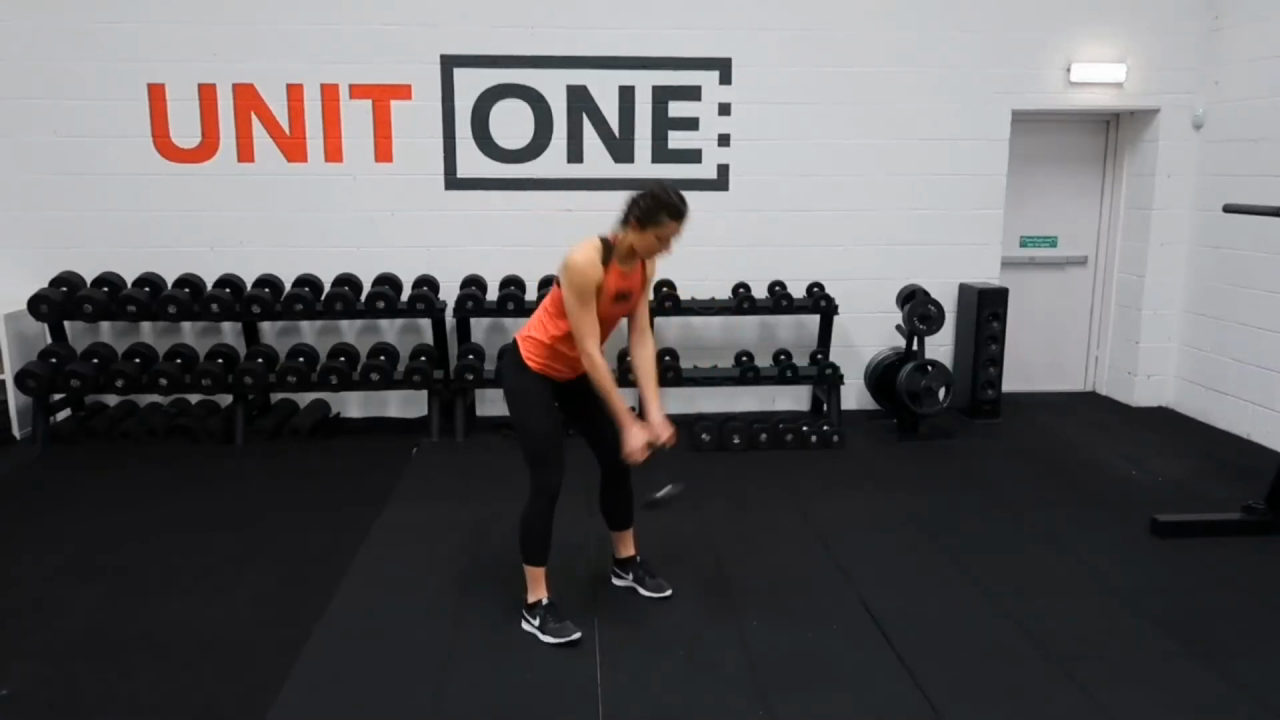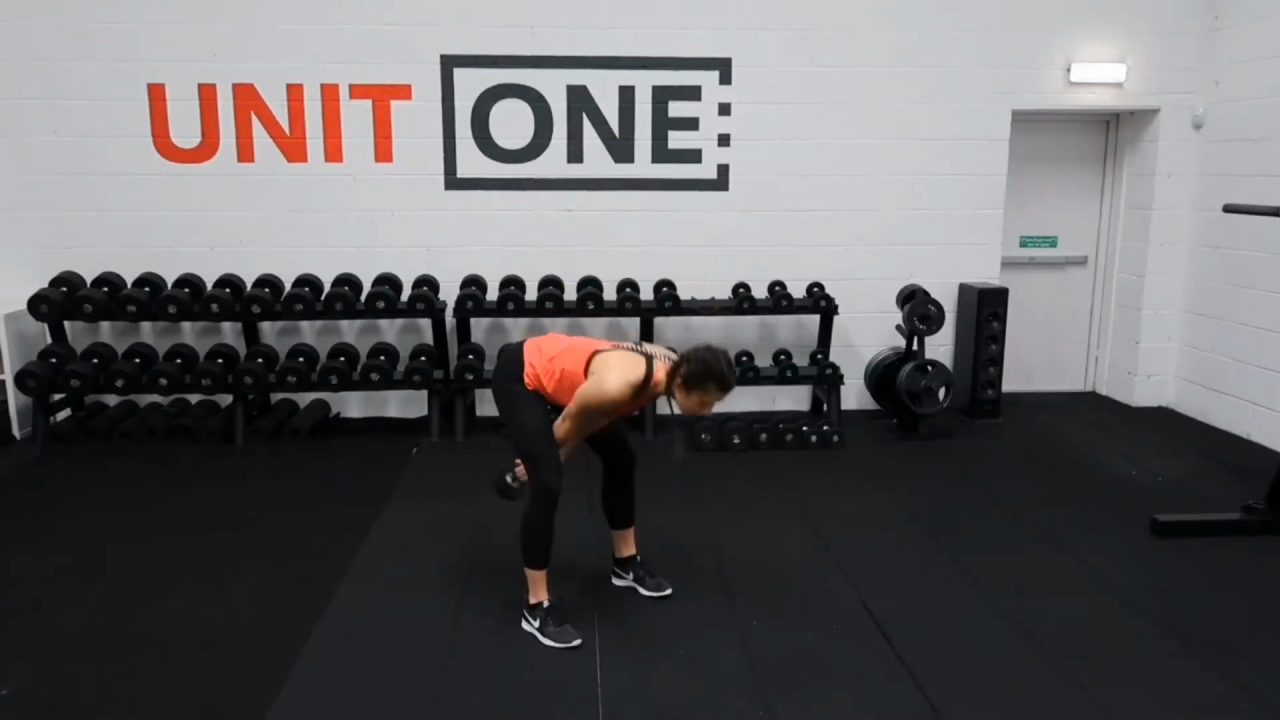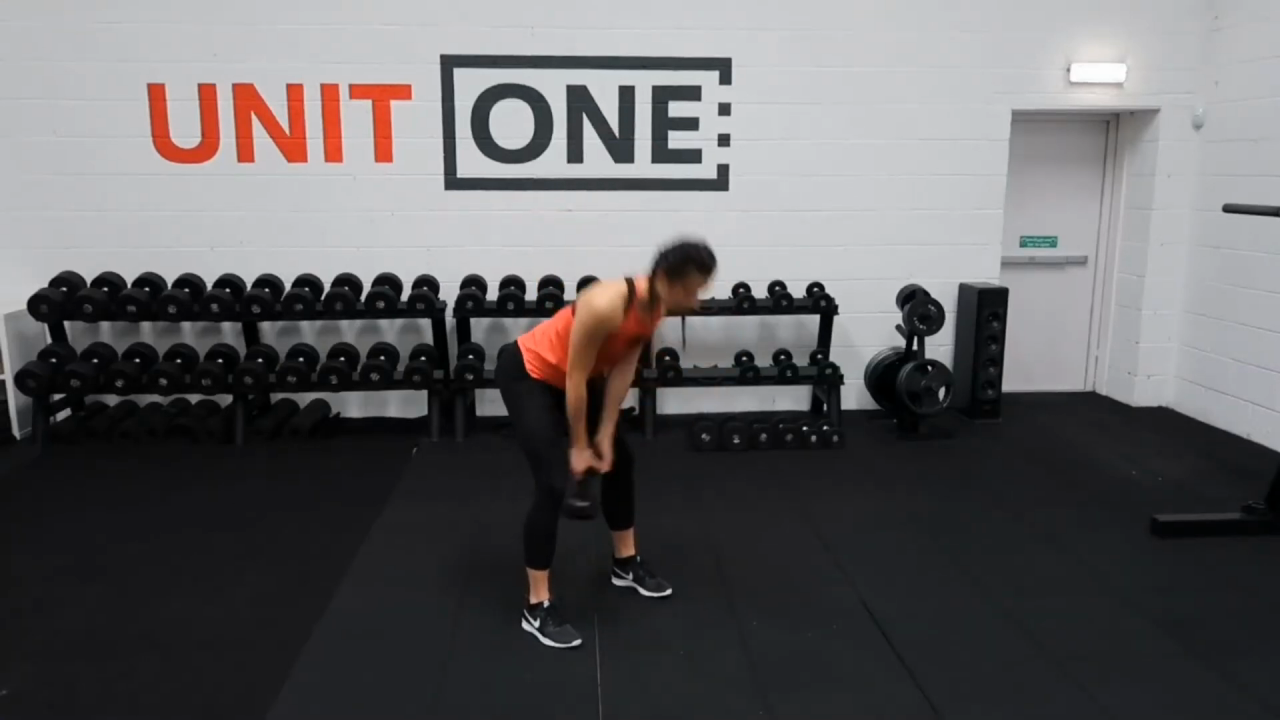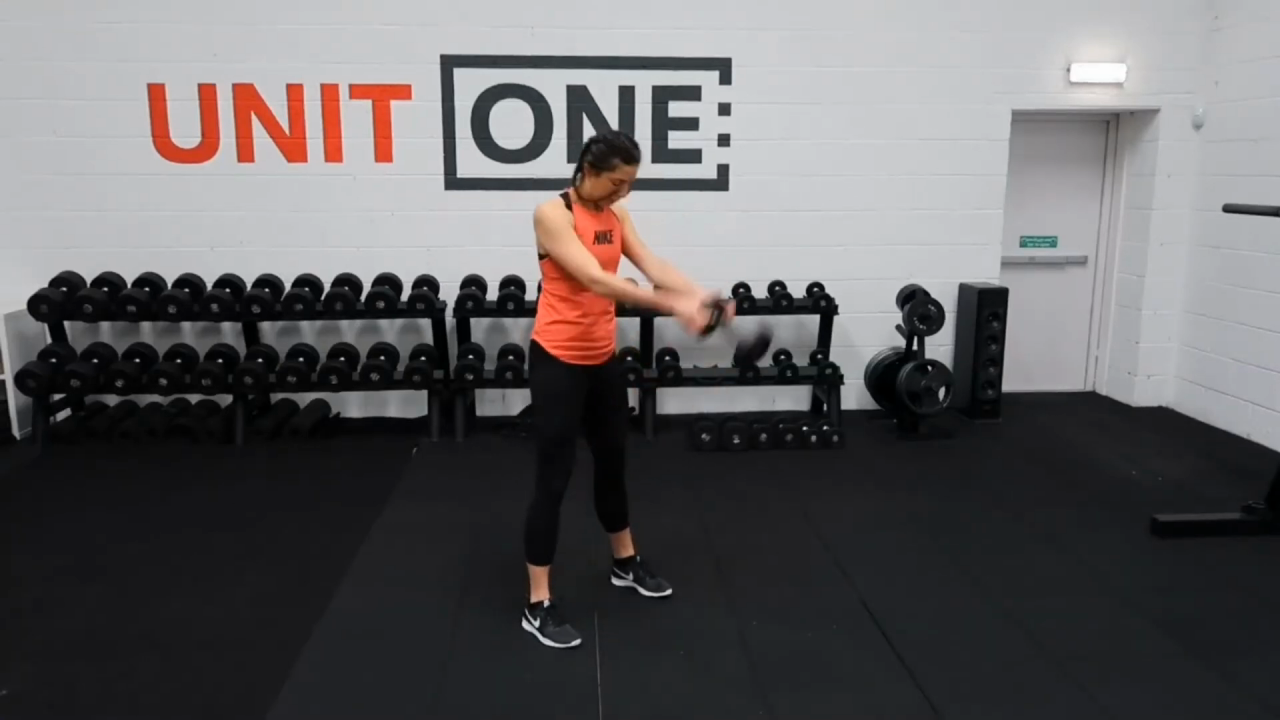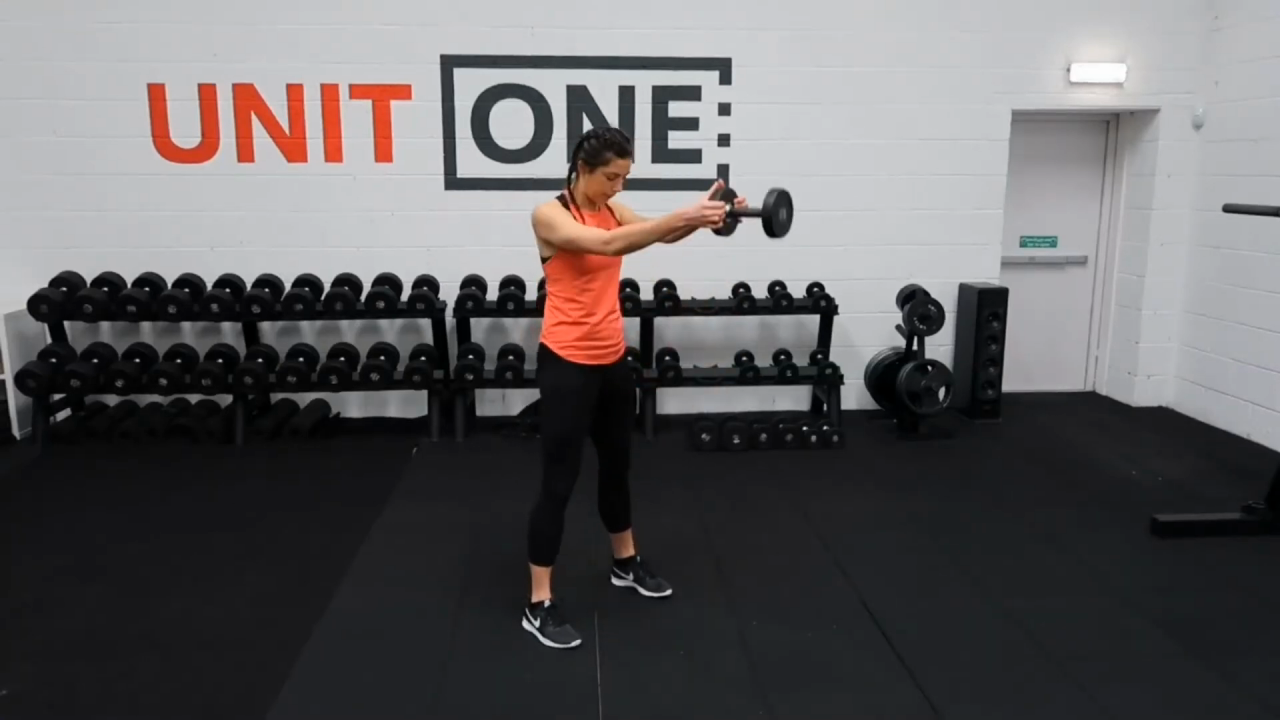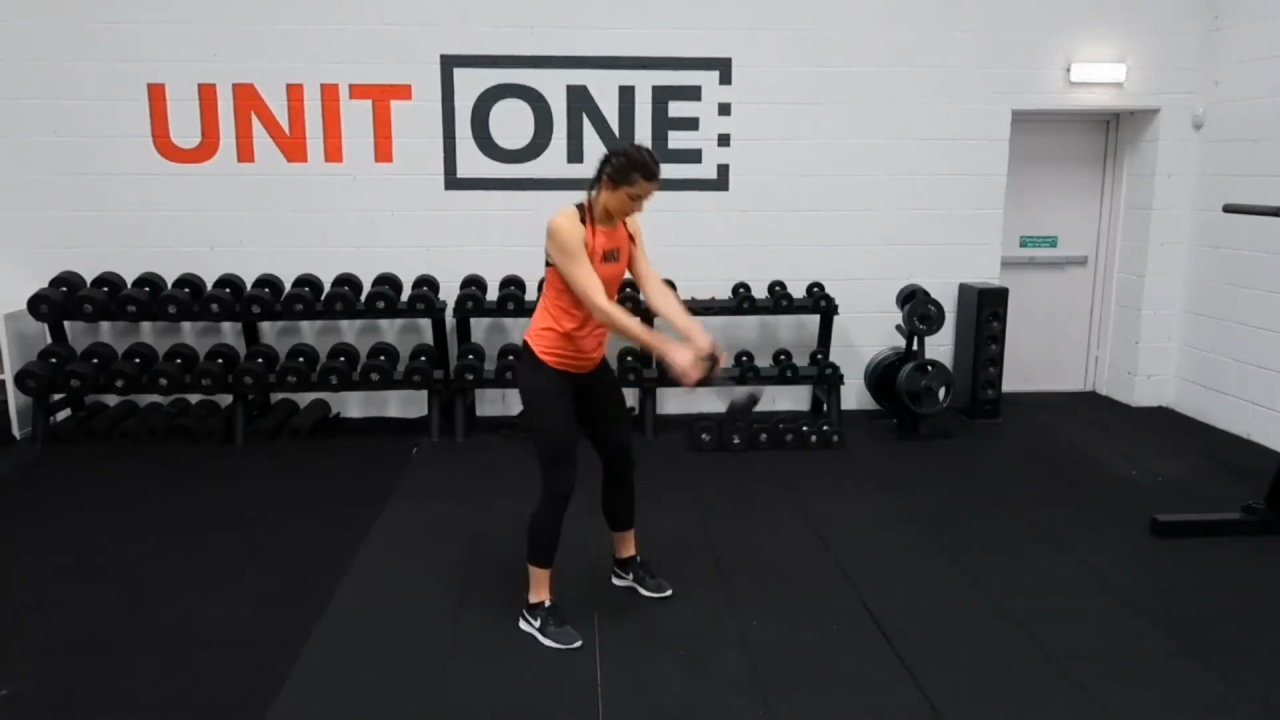
dt=0.3s
person 1, frame 1
left shoulder: (642, 264)
right shoulder: (585, 262)
left elbow: (642, 339)
right elbow: (589, 353)
left wrist: (654, 413)
right wrist: (627, 423)
left hip: (576, 371)
right hip: (532, 369)
left knee: (617, 461)
right knee: (548, 482)
left ankle: (625, 563)
right ankle: (534, 605)
person 1, frame 2
left shoulder: (668, 367)
right shoulder: (618, 384)
left elbow: (596, 417)
right elbow: (569, 423)
left wrist: (554, 456)
right wrist: (544, 459)
left hip: (556, 369)
right hip: (520, 374)
left knee: (621, 457)
right knee: (548, 483)
left ankle: (626, 562)
right ankle: (537, 607)
person 1, frame 3
left shoulder: (653, 306)
right shoulder: (606, 305)
left elbow: (621, 371)
right elbow: (574, 381)
left wrist: (604, 435)
right wrist: (578, 445)
left hip: (567, 379)
right hip: (527, 372)
left knee: (618, 461)
right knee: (554, 483)
left ankle: (625, 563)
right ankle: (537, 607)
person 1, frame 4
left shoulder: (616, 215)
right shoulder: (551, 214)
left elbow: (652, 266)
right elbow: (596, 280)
left wrist: (697, 295)
right wrist: (672, 306)
left hip: (603, 361)
right hip: (557, 363)
left knee: (613, 464)
right knee: (553, 480)
left ankle: (625, 563)
right ankle: (538, 605)
person 1, frame 5
left shoulder: (610, 208)
right shoulder: (549, 215)
left elbow: (662, 233)
right elbow: (608, 244)
left wrist: (702, 214)
right wrist: (685, 214)
left hip: (613, 362)
right hip: (567, 365)
left knee: (617, 466)
right knee: (559, 483)
left ankle: (625, 562)
right ankle: (538, 606)
person 1, frame 6
left shoulder: (629, 230)
right shoulder: (565, 228)
left elbow: (654, 290)
right elbow: (600, 308)
left wrist: (697, 337)
right wrist: (666, 351)
left hip: (591, 364)
right hip: (546, 366)
left knee: (620, 462)
right knee: (560, 483)
left ankle: (627, 564)
right ankle: (536, 610)
